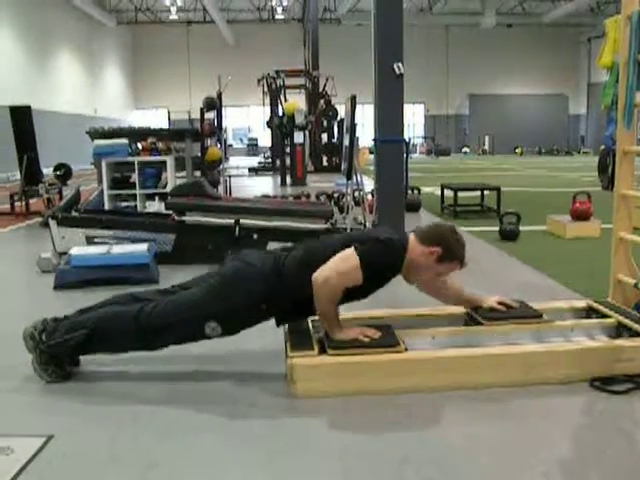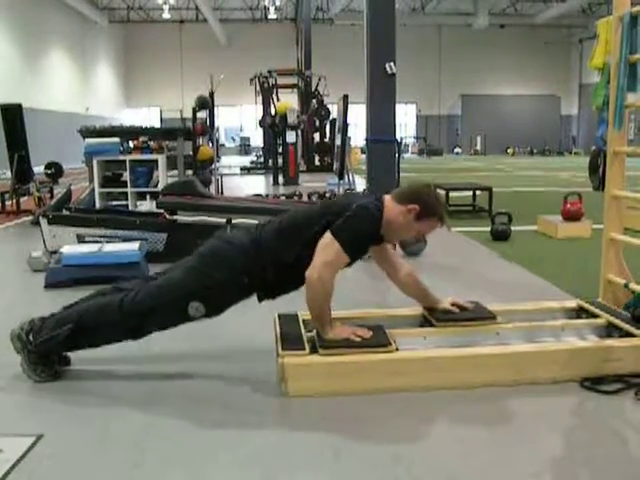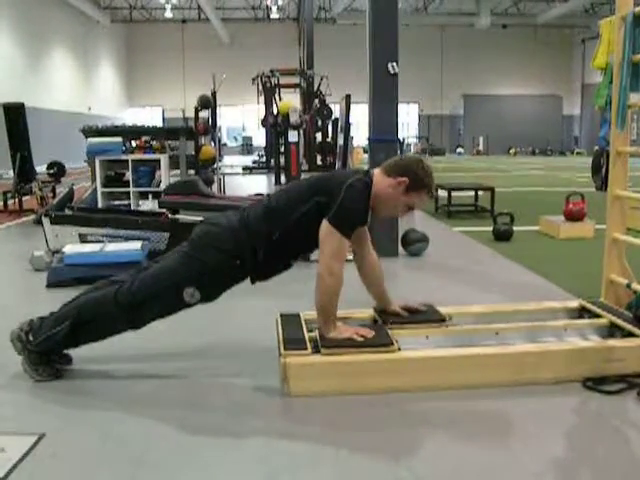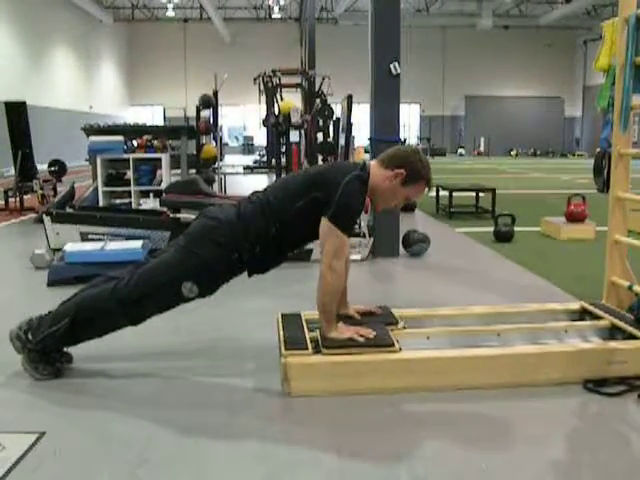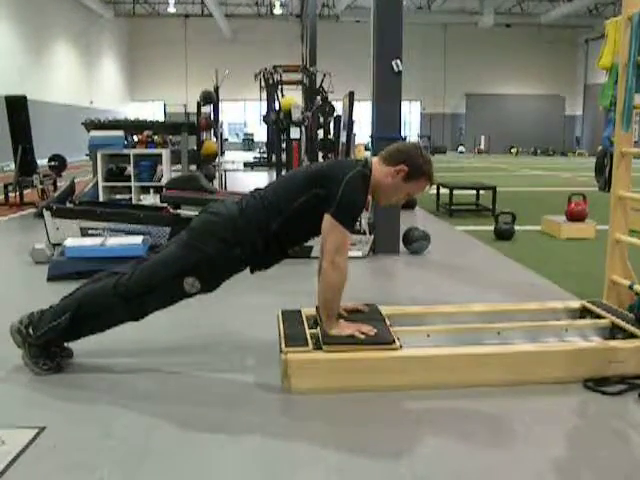
dt=0.5s
person 1, frame 1
left shoulder: (398, 247)
right shoulder: (387, 249)
left elbow: (433, 287)
right elbow: (324, 279)
left wrist: (478, 301)
right wrist: (334, 329)
left hip: (255, 272)
right hip: (253, 290)
left knee: (158, 305)
right knee: (153, 324)
left ankle: (59, 330)
right ankle: (52, 340)
person 1, frame 2
left shoulder: (373, 215)
right shoulder: (365, 216)
left elbow: (399, 270)
right elbow: (317, 274)
left wrist: (435, 303)
right wrist: (327, 328)
left hip: (236, 253)
right hip: (234, 268)
left knee: (139, 298)
right knee: (137, 311)
left ankle: (46, 331)
right ankle: (39, 340)
person 1, frame 3
left shoulder: (356, 191)
right shoulder: (354, 192)
left elbow: (365, 254)
right elbow: (329, 265)
left wrist: (386, 305)
right wrist: (329, 327)
left hip: (229, 239)
right hip: (226, 250)
left knee: (138, 290)
right knee: (135, 301)
left ankle: (44, 333)
right ankle: (37, 339)
person 1, frame 4
left shoulder: (349, 180)
right shoulder: (350, 188)
left elbow: (338, 254)
right elbow: (332, 262)
left wrist: (344, 305)
right wrist: (330, 326)
left hip: (226, 231)
right hip: (224, 244)
left knee: (136, 287)
right knee: (135, 296)
left ankle: (44, 331)
right ankle: (37, 338)
person 1, frame 5
left shoulder: (349, 177)
right shoulder: (353, 184)
left elbow: (328, 250)
right elbow: (335, 257)
left wrist: (328, 304)
right wrist: (331, 323)
left hip: (228, 228)
right hip: (226, 240)
left knee: (137, 282)
right knee: (135, 292)
left ankle: (45, 325)
right ankle: (37, 332)
